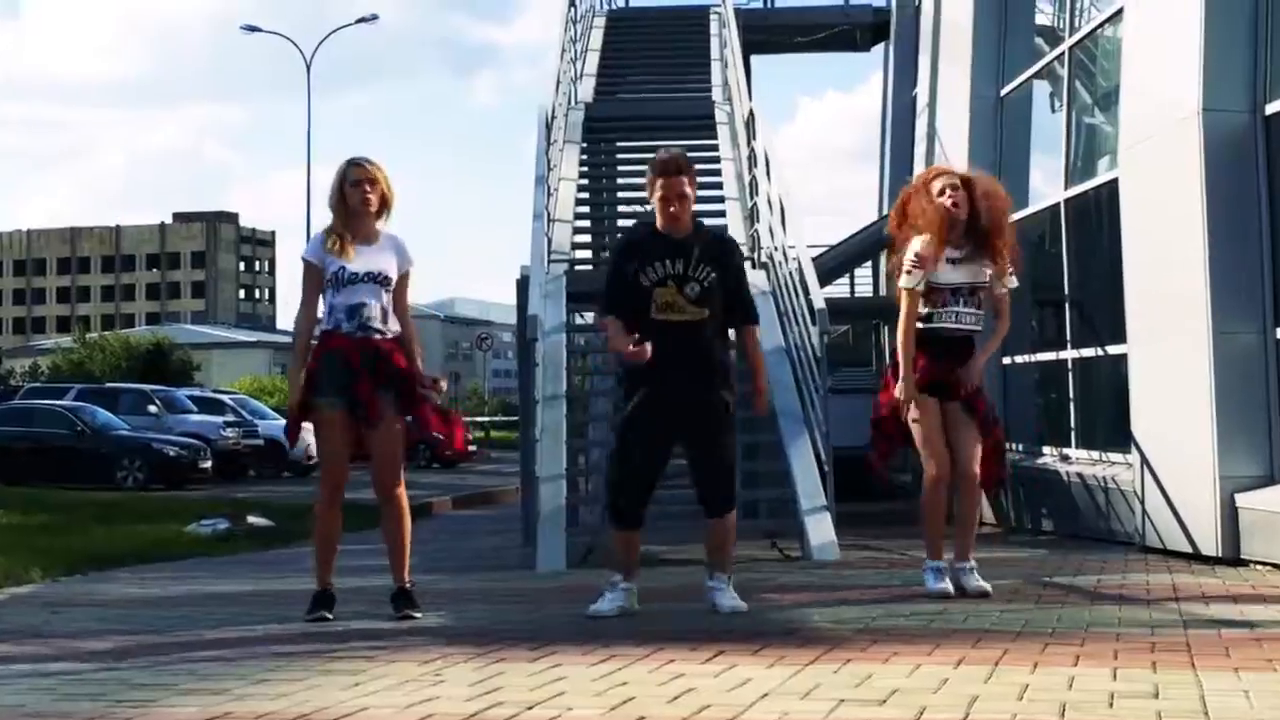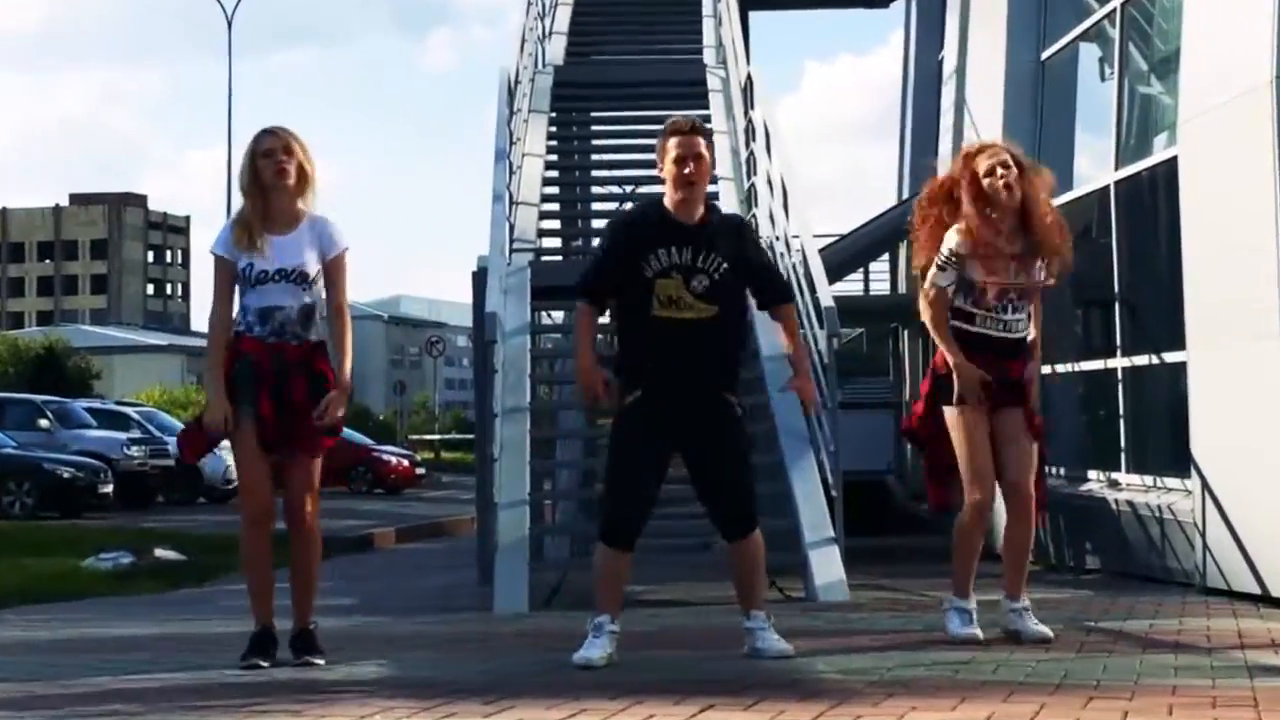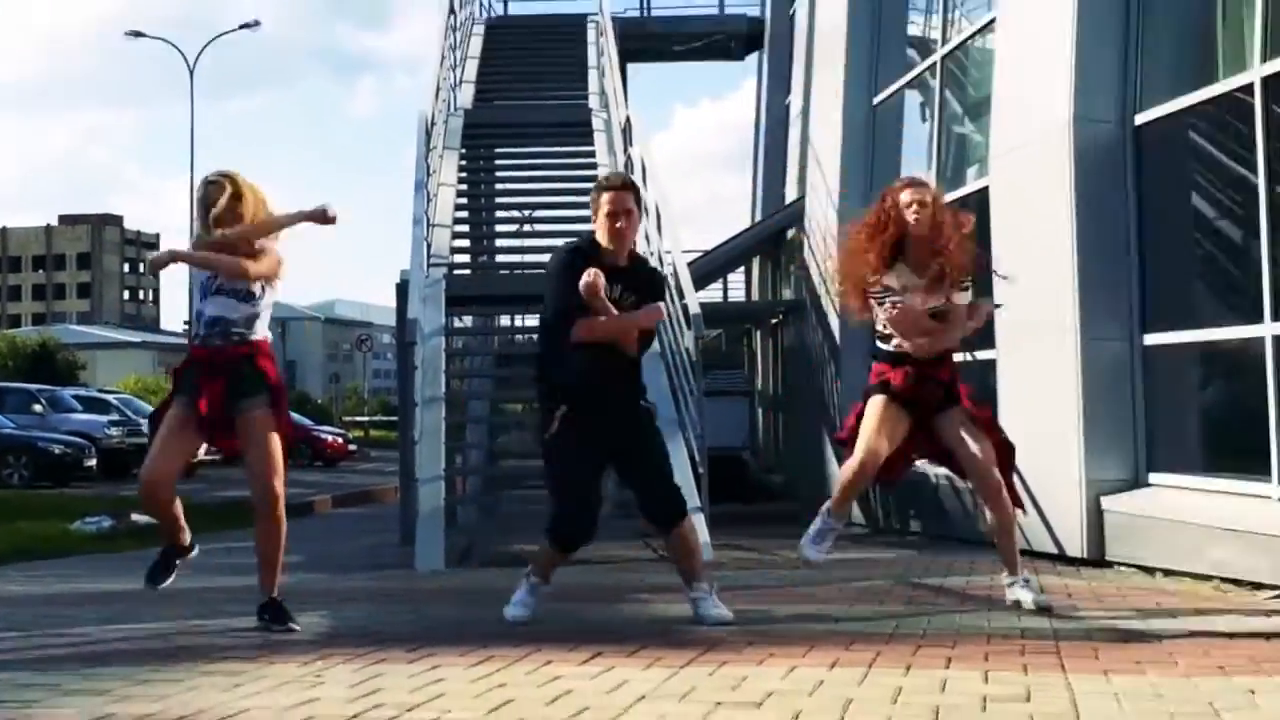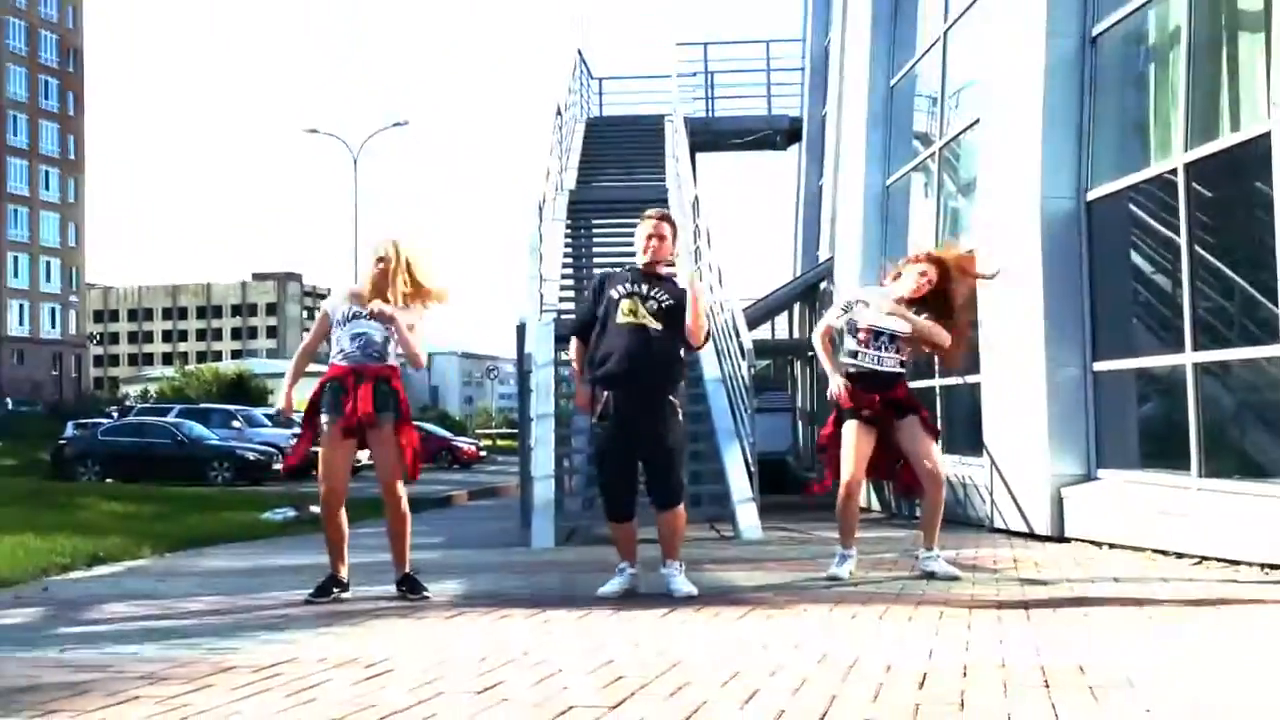
dt=1s
person 1, frame 1
left shoulder: (721, 247)
right shoulder: (631, 246)
left elbow: (744, 317)
right elbow: (610, 313)
left wrist: (758, 378)
right wrist: (622, 345)
left hip: (708, 390)
right hip: (649, 390)
left knee: (720, 491)
right knee: (625, 494)
left ankle: (720, 583)
right ankle: (623, 585)
person 1, frame 2
left shoulder: (735, 233)
right shoulder: (631, 227)
left elbow: (777, 296)
right elbow: (590, 297)
left wrist: (801, 365)
right wrist: (585, 360)
left hip: (713, 397)
right hip: (645, 395)
left knee: (739, 511)
right knee: (622, 512)
person 1, frame 3
left shoulder: (648, 278)
right shoulder: (569, 260)
left elbow: (634, 343)
right elbow: (566, 330)
left wrist: (603, 305)
right wrist: (622, 323)
left hip: (626, 406)
right hip: (569, 409)
left knee: (667, 504)
right knee: (575, 522)
left ankle: (700, 593)
right ankle: (535, 581)
person 1, frame 4
left shoulder: (678, 293)
right shoulder: (607, 282)
left elbow: (696, 339)
right elbow: (580, 334)
left wrist: (694, 290)
right wrist: (580, 382)
left hip: (659, 403)
right hip: (611, 401)
left knee: (667, 489)
right knee: (615, 492)
left ankle: (673, 569)
right ankle: (627, 569)
person 2, frame 1
left shoulder: (395, 248)
right shoulder: (323, 245)
left elbow: (401, 317)
right elbow: (307, 313)
left wrist: (418, 370)
right wrist: (295, 376)
left hip: (384, 363)
right hip: (335, 360)
left knee: (390, 483)
right knee: (332, 483)
left ankle: (402, 587)
right ankle: (323, 589)
person 2, frame 2
left shoulder: (322, 232)
right shoulder: (236, 234)
left elbow: (338, 313)
right elbow: (221, 315)
left wrist: (342, 384)
right wrist: (216, 390)
left hip: (305, 368)
right hip: (250, 367)
left knee: (302, 507)
right knee: (256, 507)
person 2, frame 3
left shoulder: (267, 252)
right shoulder: (213, 244)
left elbow: (247, 268)
right elbow: (225, 238)
left wrist: (178, 255)
right wrist: (299, 216)
left hip: (249, 370)
right hip: (202, 369)
left knee: (270, 489)
right knee: (152, 482)
left ankle: (270, 600)
right ankle: (178, 540)
person 2, frame 4
left shoulder: (401, 311)
right shoulder: (339, 301)
left elbow: (419, 362)
right elbow: (307, 349)
left wrist: (394, 319)
right wrist: (287, 390)
left hip: (383, 390)
right hip: (338, 387)
left knee: (393, 489)
right knee: (331, 493)
person 3, frame 1
left shoulder: (991, 251)
right shoulder: (922, 248)
left elbow: (1003, 316)
right elbow: (907, 315)
left wrist: (979, 362)
right wrist: (906, 377)
left hip: (963, 366)
right hip: (921, 365)
left knee: (971, 470)
right knee: (938, 470)
left ankle: (964, 564)
right ankle: (935, 565)
person 3, frame 2
left shoulder: (1042, 236)
right shoulder: (962, 237)
right elbow: (929, 306)
left wrist: (1036, 361)
right wrist: (959, 366)
left hip: (1013, 372)
right hip: (963, 369)
left knee: (1023, 494)
right knee: (979, 495)
person 3, frame 3
left shoulder: (954, 263)
right shoulder: (882, 271)
left elbow: (969, 323)
right elbow: (914, 341)
left wrist: (928, 313)
right wrist: (956, 323)
left hip: (942, 379)
right hip: (894, 377)
left knee: (992, 479)
right knee: (865, 458)
left ankle: (1016, 579)
right ankle: (834, 515)
person 3, frame 4
left shoulder: (915, 317)
right shoulder: (859, 299)
left elbow: (944, 340)
right elbow: (820, 335)
left wrist: (902, 313)
right wrist: (834, 375)
left hip: (897, 397)
right hip: (857, 397)
left knee: (933, 474)
right knee: (851, 480)
